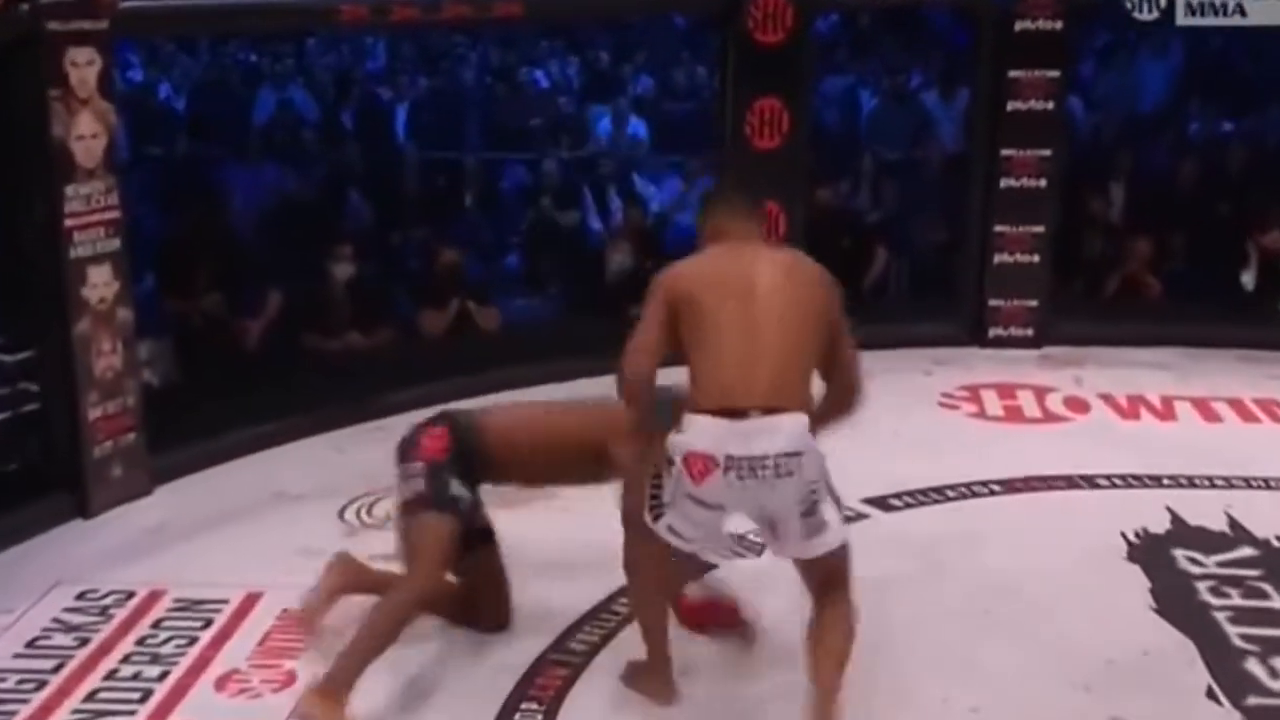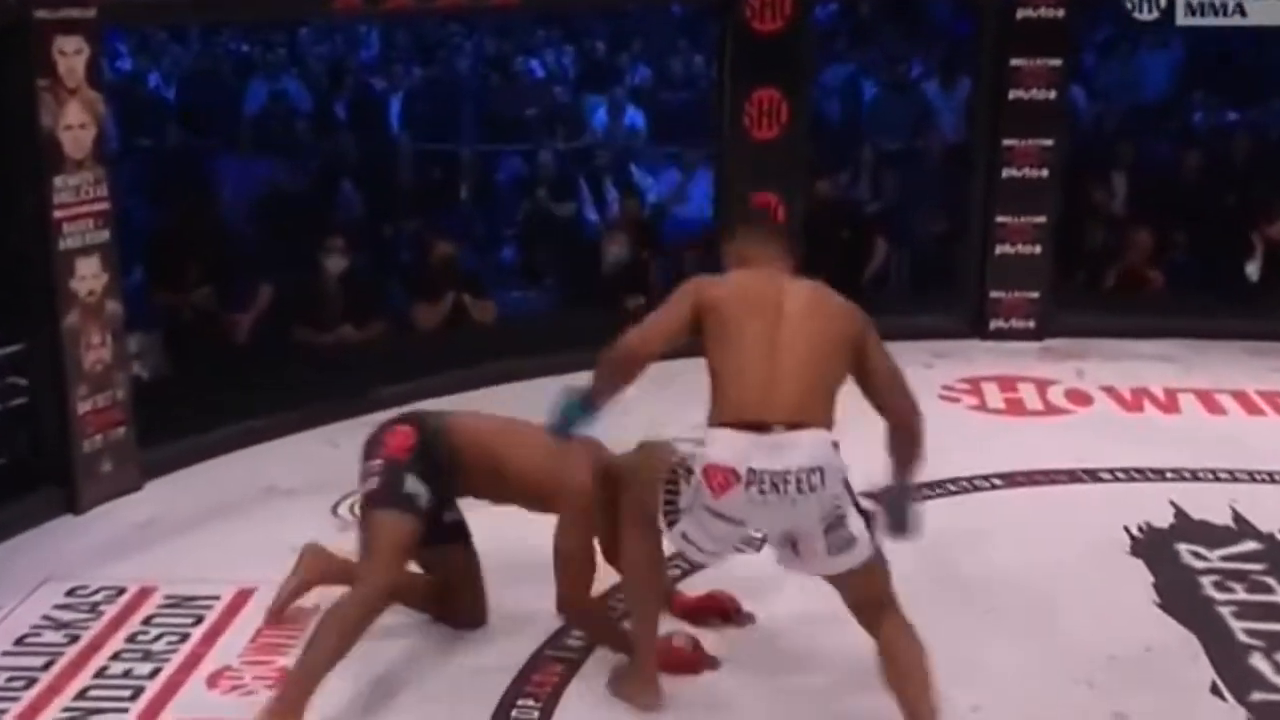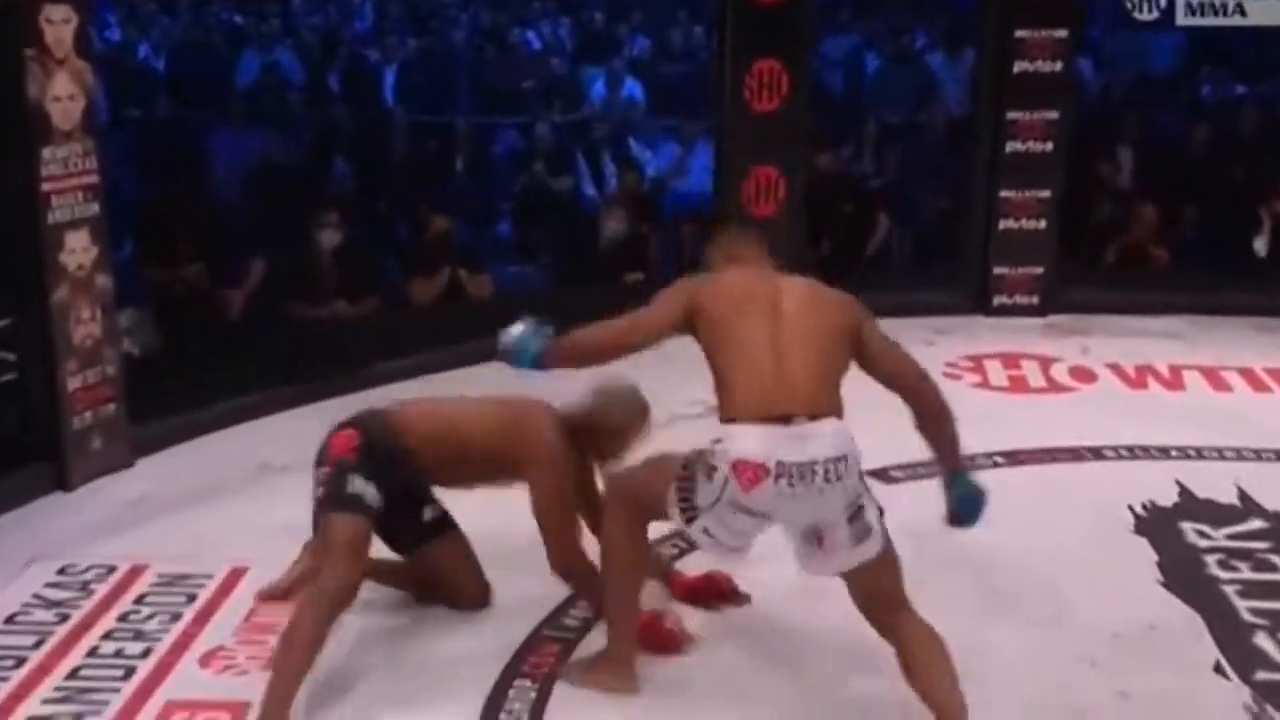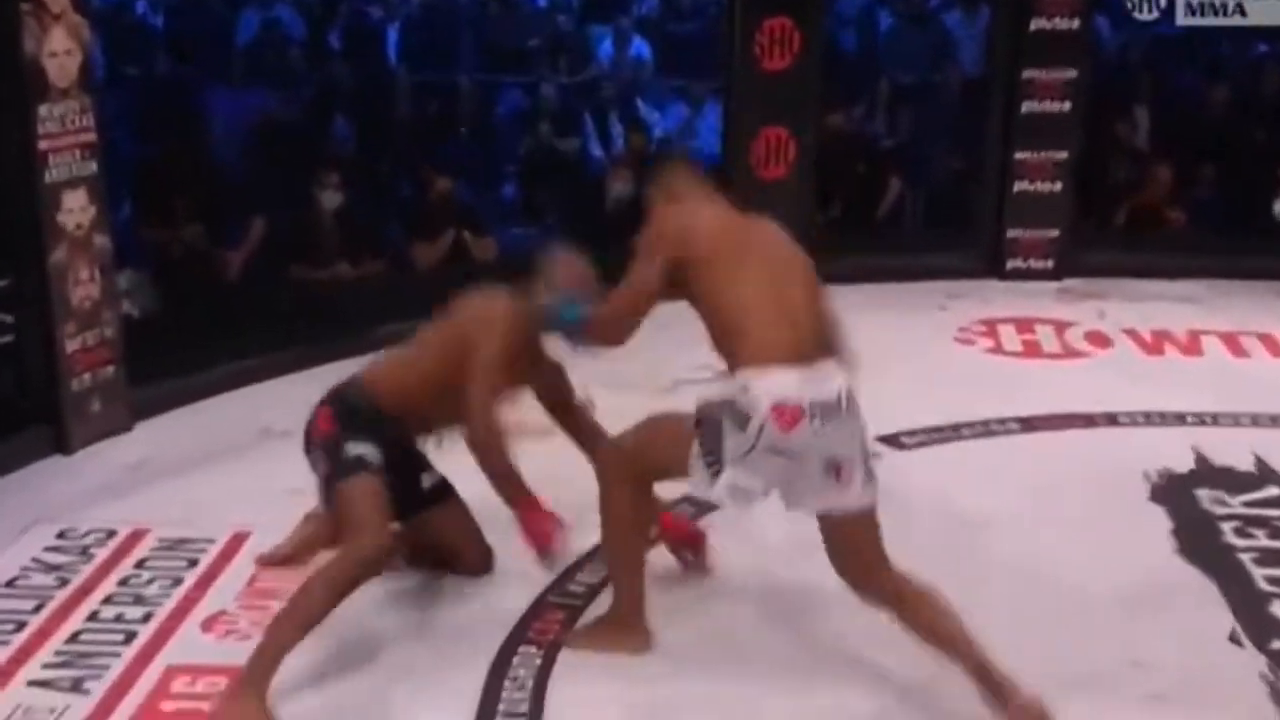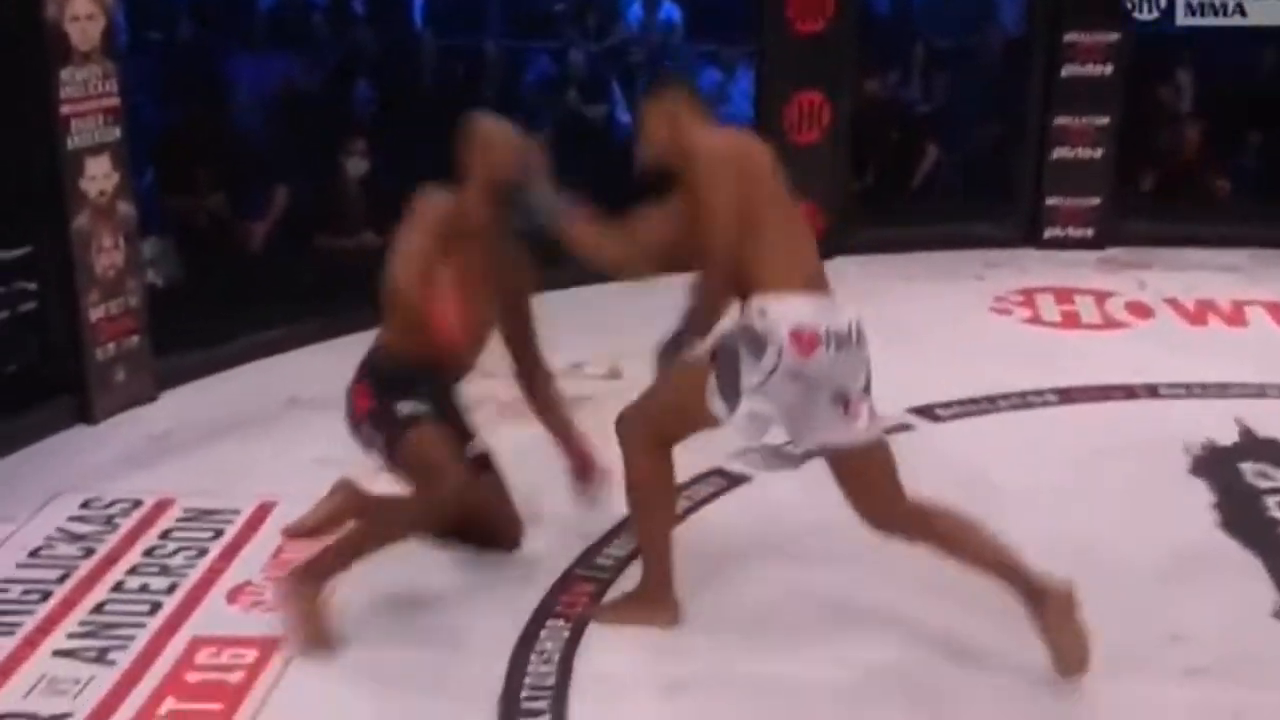
dt=0.1s
person 1, frame 1
left shoulder: (680, 276)
right shoulder: (815, 278)
left elbow: (634, 381)
right elbow: (846, 391)
left hip: (711, 445)
right hip: (790, 447)
left knee: (641, 510)
right knee: (833, 595)
left ankle: (657, 671)
person 1, frame 2
left shoulder: (708, 290)
right shoulder: (845, 313)
left elbow: (633, 349)
right elbow: (904, 415)
left wrist: (584, 401)
right wrist: (900, 491)
left hip: (729, 463)
right hip: (812, 465)
left knee: (634, 502)
right knee: (881, 615)
left ankle: (642, 672)
person 1, frame 3
left shoulder: (702, 290)
right shoulder: (839, 304)
left elbow: (613, 340)
right elbow: (925, 393)
right wrist: (956, 475)
left hip: (747, 460)
right hip: (827, 458)
left knee: (622, 497)
right knee: (895, 616)
person 1, frame 4
left shoulder: (673, 227)
right shoulder: (769, 237)
left elbow: (611, 327)
left wrist: (568, 309)
left hip: (772, 404)
right hip: (830, 396)
left knee: (619, 464)
right knee: (874, 579)
left ankle: (626, 624)
person 1, frame 5
left shoulder: (712, 148)
left elbow: (722, 259)
left wrist: (683, 341)
right wrist: (577, 230)
left hip: (787, 333)
right hip: (833, 331)
left knee: (639, 430)
right knee: (890, 511)
left ankle: (655, 597)
right ankle: (1038, 593)
person 2, frame 1
left shoulder: (619, 436)
right shoulder: (626, 434)
right wrist: (696, 610)
left hip: (455, 457)
right hip: (442, 448)
left knee: (490, 615)
right knee: (428, 581)
left ankle: (355, 577)
person 2, frame 2
left shoulder: (595, 470)
right shoulder: (581, 489)
left elbow: (620, 552)
right elbow: (573, 607)
left wrist: (684, 604)
left hip: (430, 458)
right hip: (407, 447)
left knee: (466, 611)
right knee: (379, 582)
left ankle: (327, 567)
person 2, frame 3
left shoulder: (578, 442)
right shoulder: (548, 438)
right elbow: (566, 562)
left wrist: (677, 582)
right wrist: (641, 623)
left hip: (402, 465)
right hip: (362, 450)
left knee: (469, 593)
right knee: (341, 573)
left ankle: (324, 560)
person 2, frame 4
left shoulder: (537, 362)
right shoulder: (498, 317)
left elbow: (590, 437)
right elbow: (479, 425)
right wrist: (529, 508)
left hip: (390, 434)
right hip: (348, 423)
left knee: (471, 558)
right knee: (369, 549)
left ankle: (335, 526)
person 2, frame 5
left shoulder: (510, 254)
right shoulder: (440, 210)
left elbow: (529, 362)
right elbow: (401, 285)
left wrist: (569, 438)
right wrist: (441, 313)
left hip: (430, 394)
right hip: (387, 387)
left knee: (503, 531)
right knee: (448, 495)
left ankle: (358, 506)
right ankle: (309, 577)
